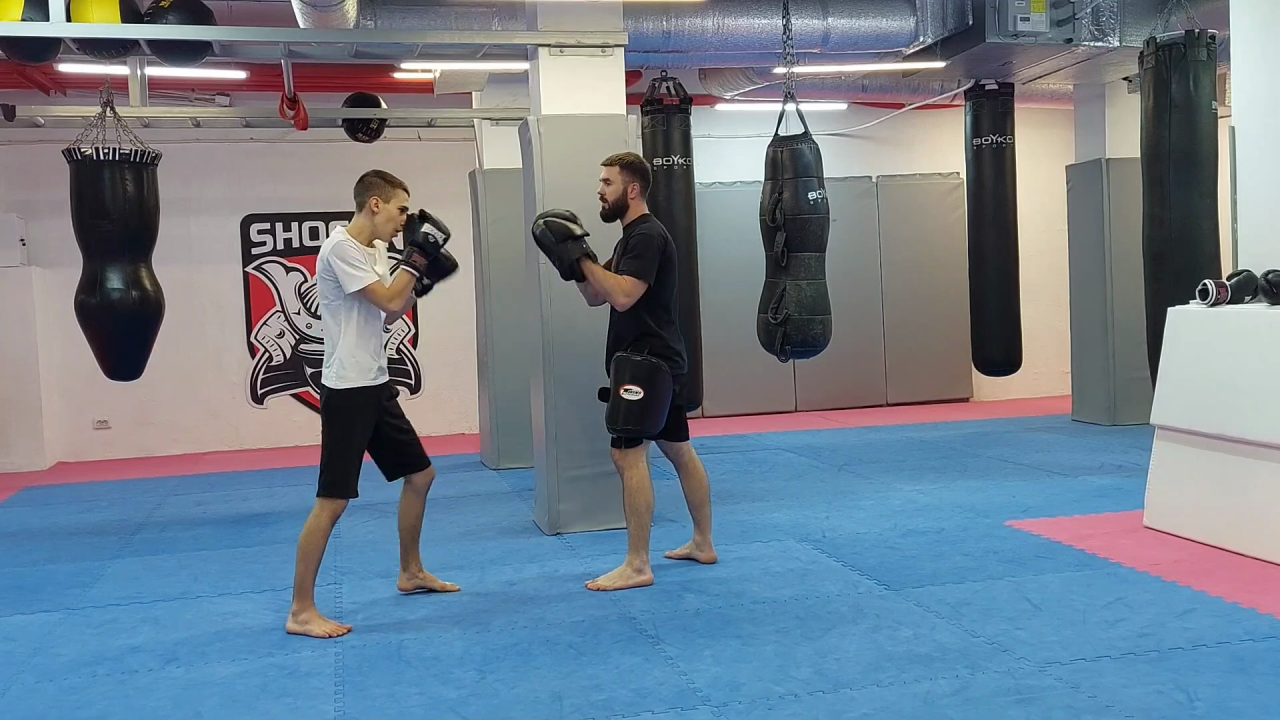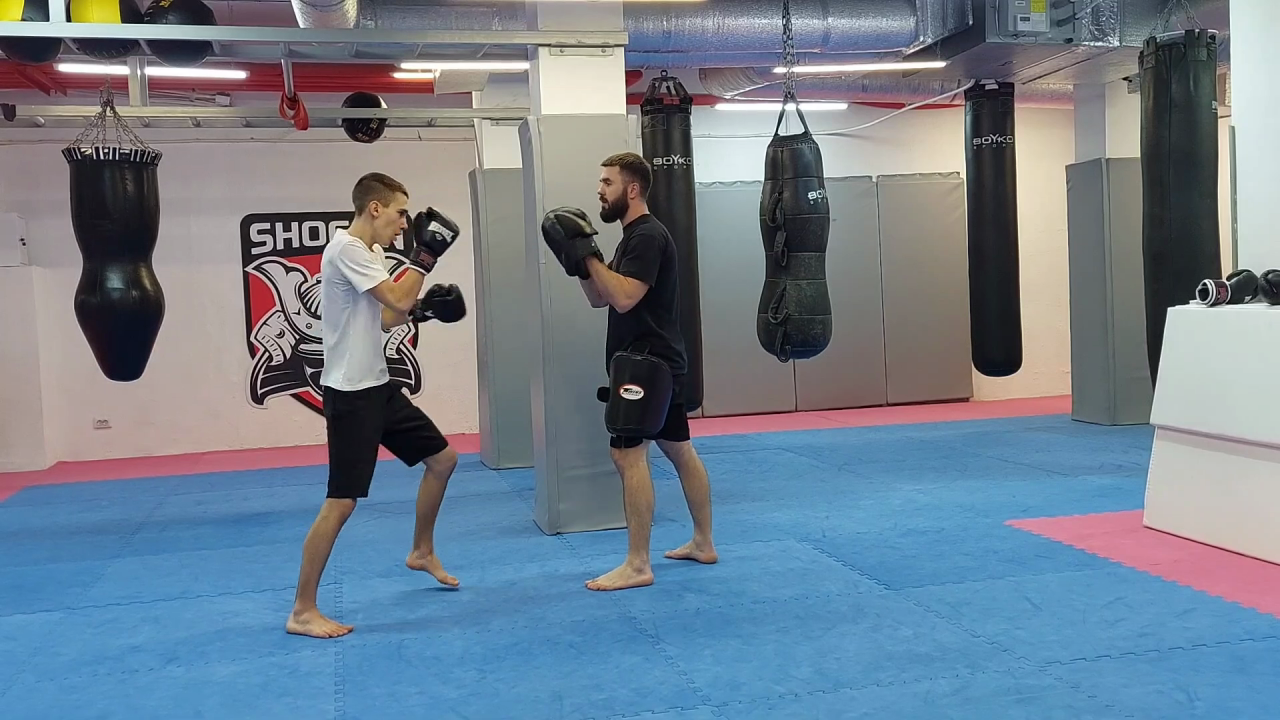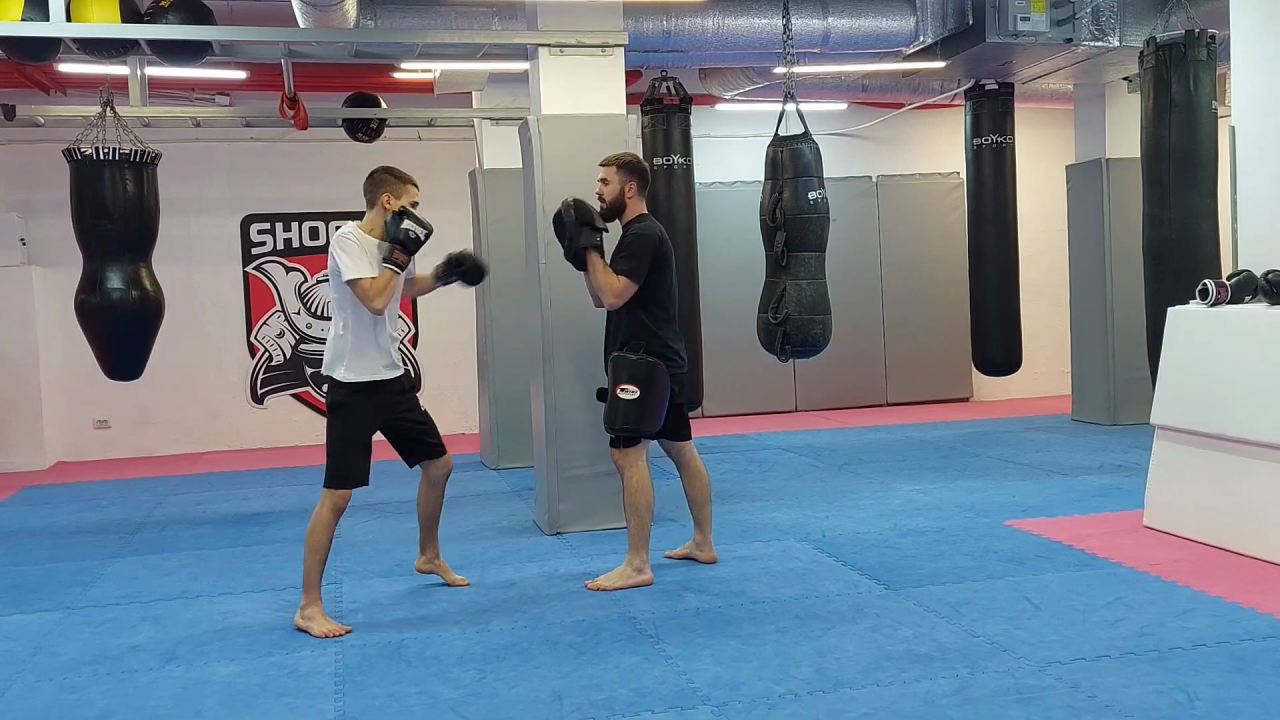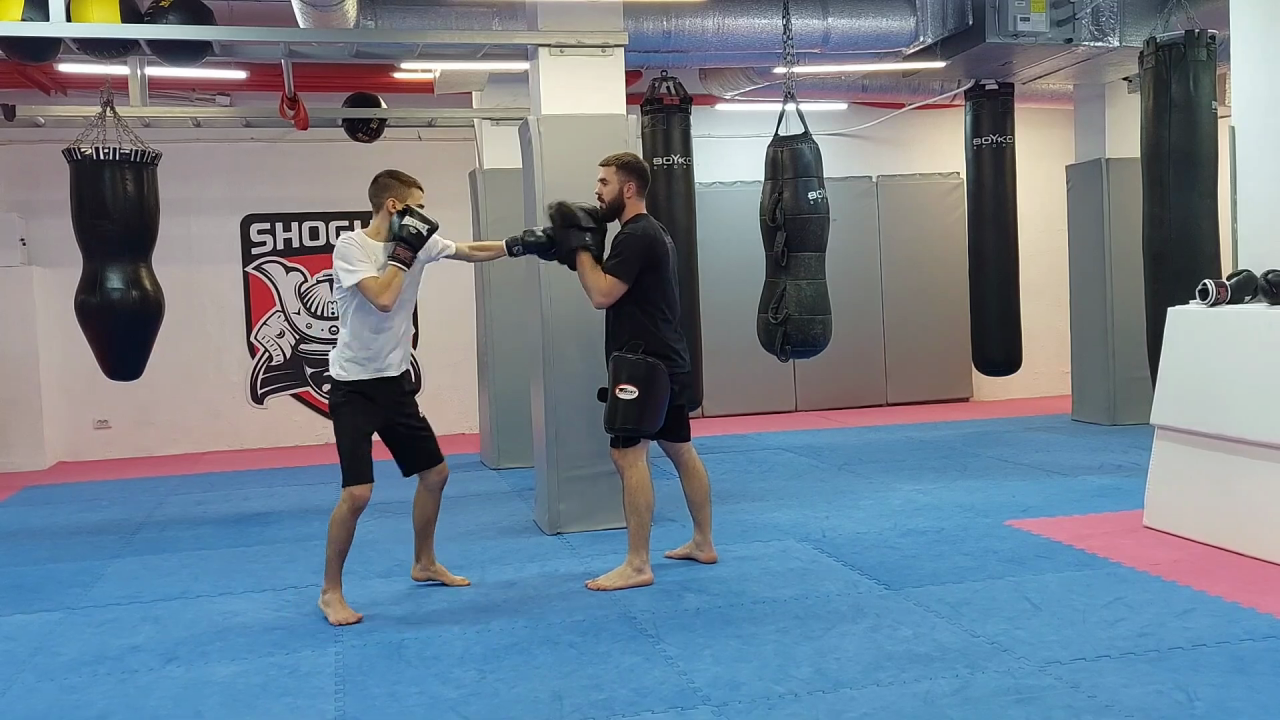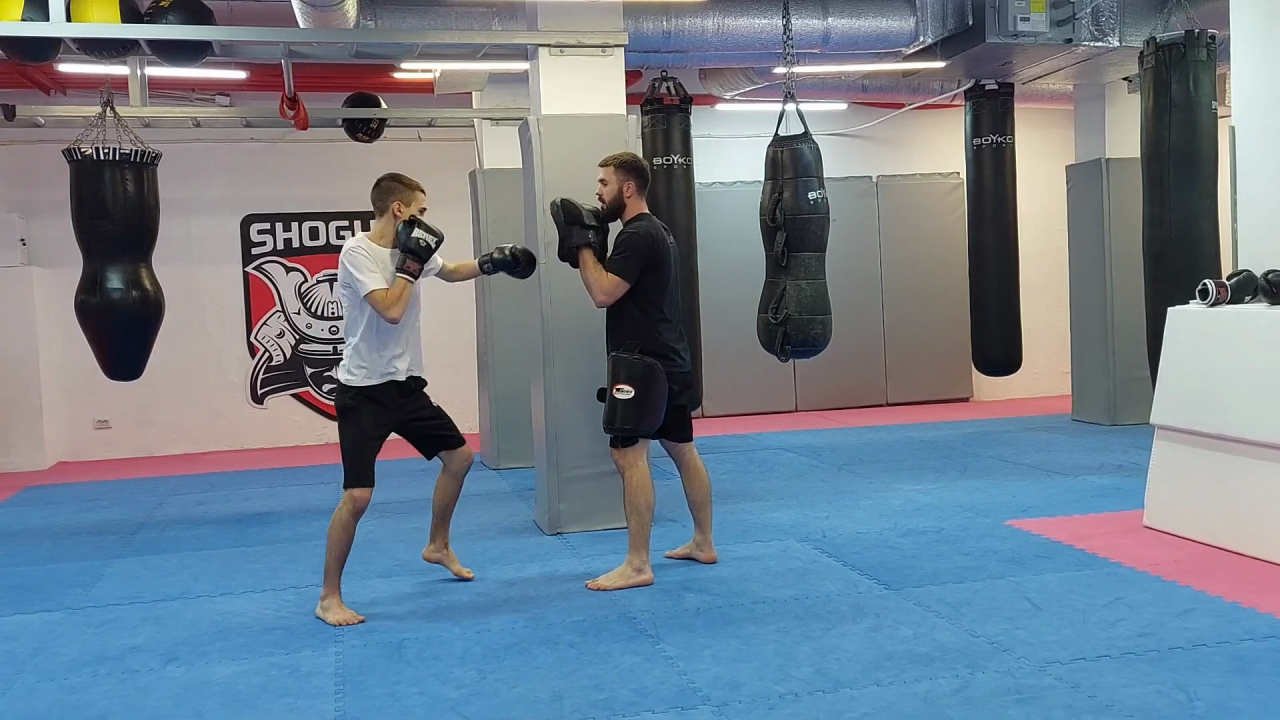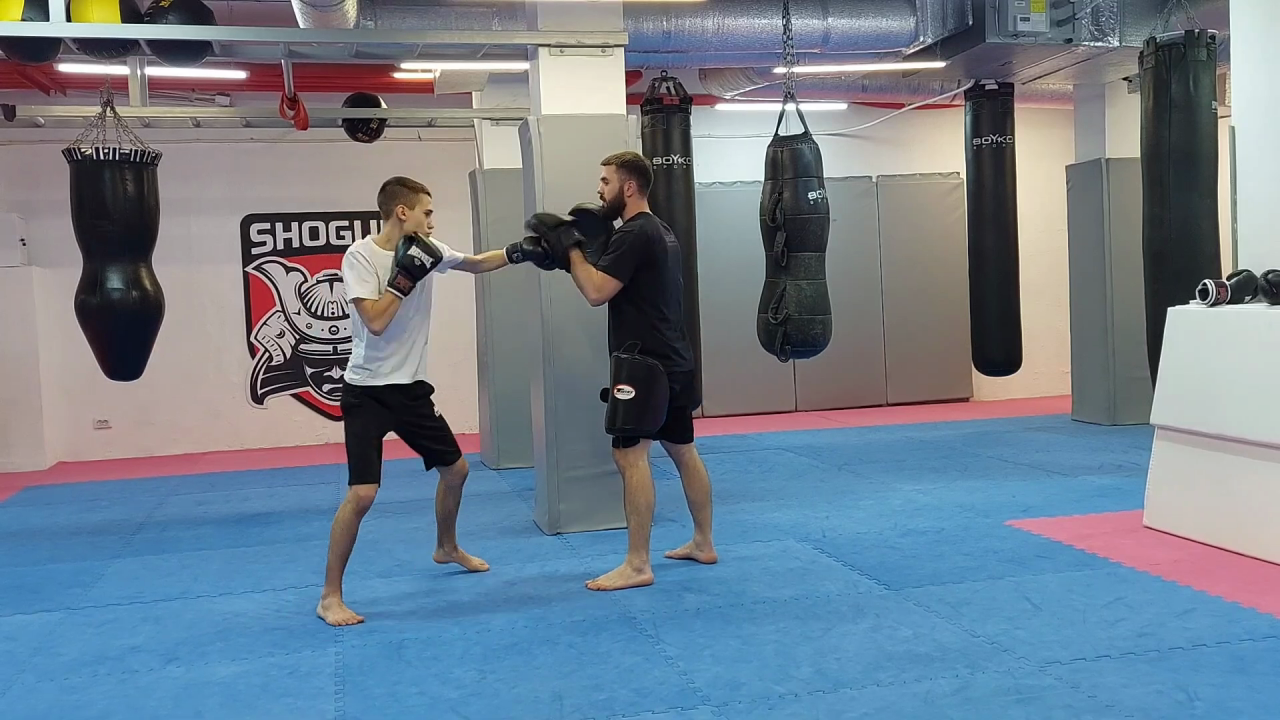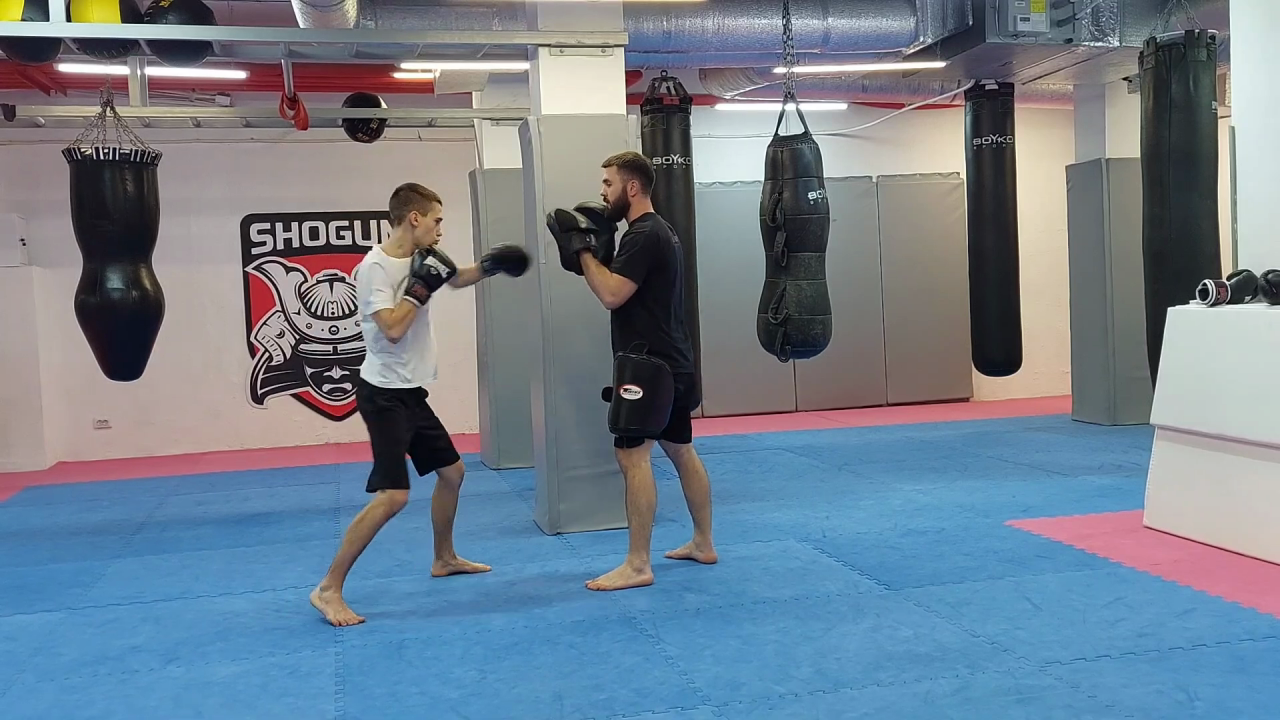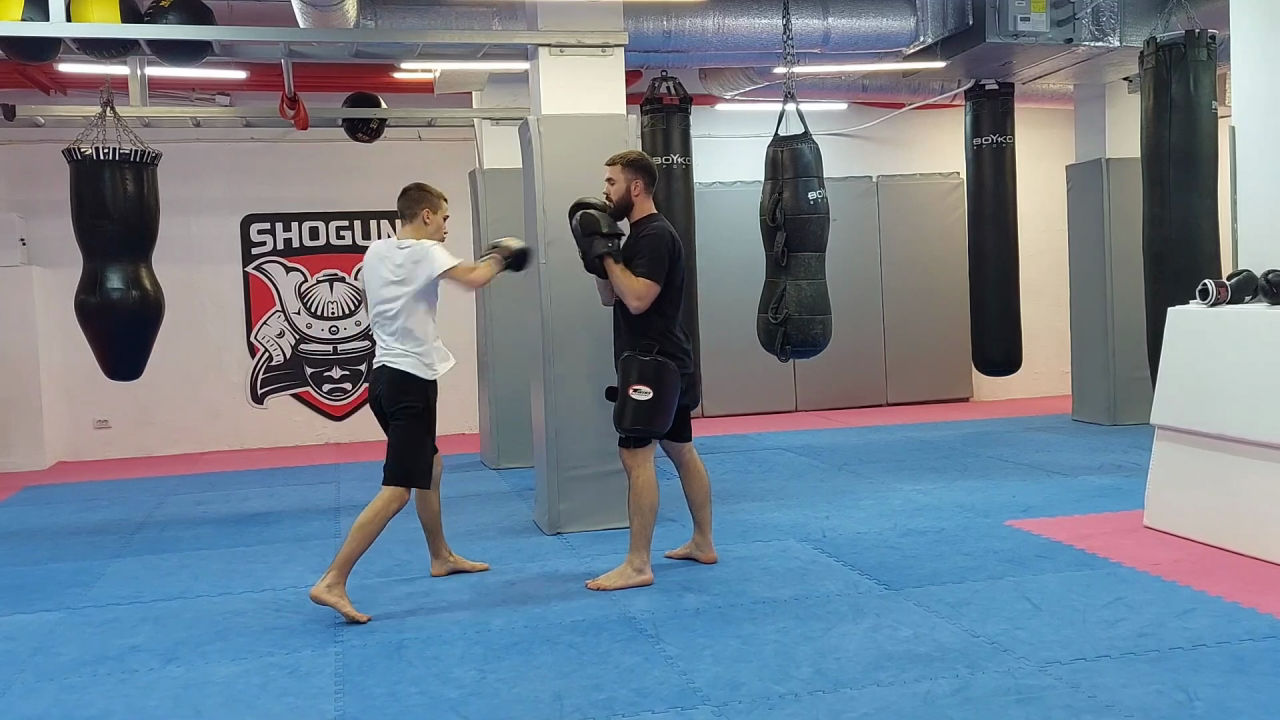
dt=0.1s
person 1, frame 1
left shoulder: (369, 250)
right shoulder: (341, 248)
left elbow: (390, 313)
right elbow: (390, 302)
left wrist: (423, 279)
right wrist: (417, 257)
left hip: (376, 386)
right hip: (347, 392)
left knee: (420, 476)
right knee: (332, 502)
left ankle: (411, 571)
right ankle: (301, 610)
person 1, frame 2
left shoulder: (373, 253)
right shoulder: (345, 249)
right elbow: (386, 305)
left wrist: (423, 309)
right wrist: (425, 255)
left hip: (380, 386)
right hip: (348, 394)
left knee: (441, 459)
right knee: (341, 503)
left ankle: (422, 552)
right ankle: (304, 610)
person 1, frame 3
left shoulder: (388, 243)
right shoulder: (347, 240)
left elbow: (411, 288)
right elbow: (375, 301)
left wrist: (446, 271)
right wrist: (401, 251)
left hip: (391, 379)
right hip: (351, 386)
left knee: (439, 464)
right knee: (337, 494)
left ankle: (429, 554)
right ankle: (309, 606)
person 1, frame 4
left shoulder: (415, 241)
right shoulder: (349, 246)
left elbow: (466, 251)
right elbow: (382, 299)
left wrist: (517, 243)
right wrist: (402, 250)
left hip: (394, 382)
right hip: (353, 387)
left knee: (434, 473)
right knee: (357, 492)
left ankle: (424, 562)
right ankle: (331, 590)
person 1, frame 5
left shoulder: (414, 246)
right shoulder: (355, 252)
left elbow: (452, 271)
right elbow: (391, 311)
left wrist: (494, 261)
right wrist: (410, 261)
left hip: (405, 383)
right hip: (361, 390)
left knee: (459, 458)
right knee: (357, 496)
left ankle: (438, 545)
right ankle: (329, 595)
person 1, frame 6
left shoulder: (420, 250)
right shoulder: (359, 258)
left elbow: (473, 264)
right elbow: (375, 321)
left wrist: (518, 252)
right wrist: (405, 275)
left hip: (410, 388)
right hip: (369, 390)
left knee: (456, 468)
right knee: (362, 493)
left ankle: (448, 547)
right ankle: (330, 594)
person 1, frame 7
left shoulder: (418, 257)
right shoulder: (374, 267)
left elbow: (454, 278)
right elbow: (393, 330)
left wrist: (489, 263)
right wrist: (420, 287)
left hip: (410, 391)
right hip: (383, 393)
left knee: (452, 471)
right knee: (391, 497)
left ankle: (444, 557)
right ankle: (328, 589)
person 1, frame 8
left shoulder: (376, 253)
right shoulder: (422, 250)
right elbow: (473, 278)
right wrist: (501, 254)
left hip: (390, 379)
right hip: (410, 382)
left knee: (428, 469)
right knee: (398, 491)
left ankle: (440, 556)
right ankle: (332, 584)
person 2, frame 1
left shoulder: (648, 235)
right shoulder: (633, 236)
left elbow: (623, 297)
right elbow: (596, 296)
left wrist: (583, 258)
right wrist: (575, 263)
left hip: (649, 363)
right hip: (656, 362)
left knee: (628, 455)
right knee: (680, 450)
left ankle: (638, 565)
right ankle: (703, 543)
person 2, frame 2
left shoulder: (647, 236)
right shoulder: (637, 235)
left elbow: (624, 299)
right elbow: (599, 298)
left wrist: (589, 256)
right wrist: (581, 262)
right hip: (658, 361)
left knee: (628, 455)
right knee: (679, 449)
left ankle: (638, 565)
right ankle: (703, 543)
person 2, frame 3
left shoulder: (643, 234)
right shoulder: (637, 234)
left elbow: (613, 296)
right elbow: (602, 298)
left wrist: (590, 250)
right wrist: (584, 254)
left hip: (647, 362)
right hip: (659, 361)
left knee: (628, 454)
right knee: (681, 449)
left ankle: (638, 565)
right ankle: (703, 542)
person 2, frame 4
left shoulder: (636, 235)
right shoulder: (649, 232)
left elbow: (601, 295)
right elbow: (611, 293)
left wrist: (579, 248)
right wrist: (587, 247)
right hip: (665, 362)
left knee: (628, 455)
right knee: (681, 450)
left ankle: (637, 565)
right ankle: (703, 543)
person 2, frame 5
left shoulder: (638, 235)
right shoulder: (653, 232)
left elbow: (603, 293)
right elbow: (613, 290)
left wrist: (582, 246)
right wrist: (588, 247)
left hip: (647, 365)
right hip: (667, 361)
left knee: (628, 455)
right knee: (683, 450)
left ankle: (637, 565)
right ankle: (703, 543)
person 2, frame 6
left shoulder: (636, 234)
right shoulder: (656, 231)
left elbow: (596, 292)
right elbow: (610, 284)
left wrist: (571, 247)
left hip: (649, 364)
right hip: (670, 361)
left knee: (630, 455)
right knee: (683, 451)
left ankle: (637, 566)
right ankle: (704, 543)
person 2, frame 7
left shoulder: (645, 235)
right shoulder: (657, 232)
left elbow: (611, 295)
right elbow: (619, 287)
left wrist: (582, 251)
left hip: (652, 364)
right hip: (671, 362)
left knee: (633, 455)
right knee: (681, 450)
left ankle: (638, 565)
right ankle: (704, 543)
person 2, frame 8
left shoulder: (655, 235)
right shoulder: (638, 233)
left elbow: (636, 301)
right elbow: (611, 296)
left wrist: (607, 256)
right wrist: (602, 251)
right hip: (665, 361)
left knee: (636, 456)
right knee: (681, 451)
left ankle: (638, 565)
right ankle: (703, 543)
